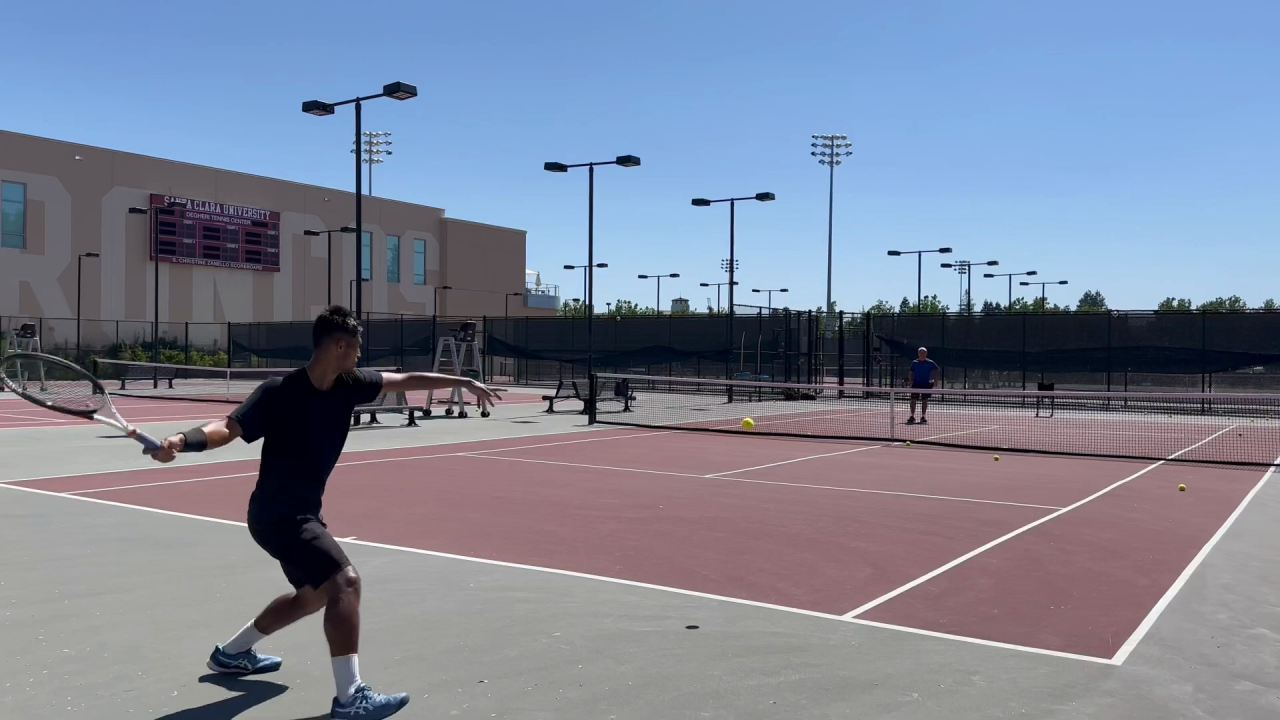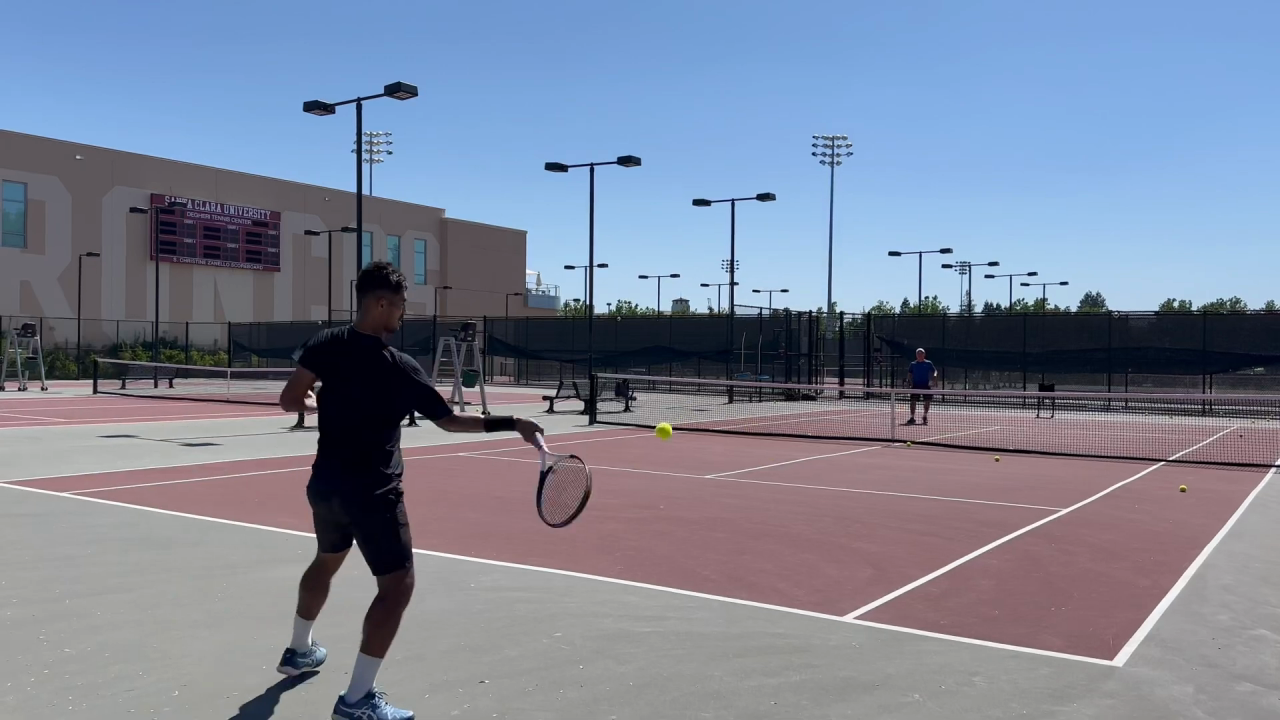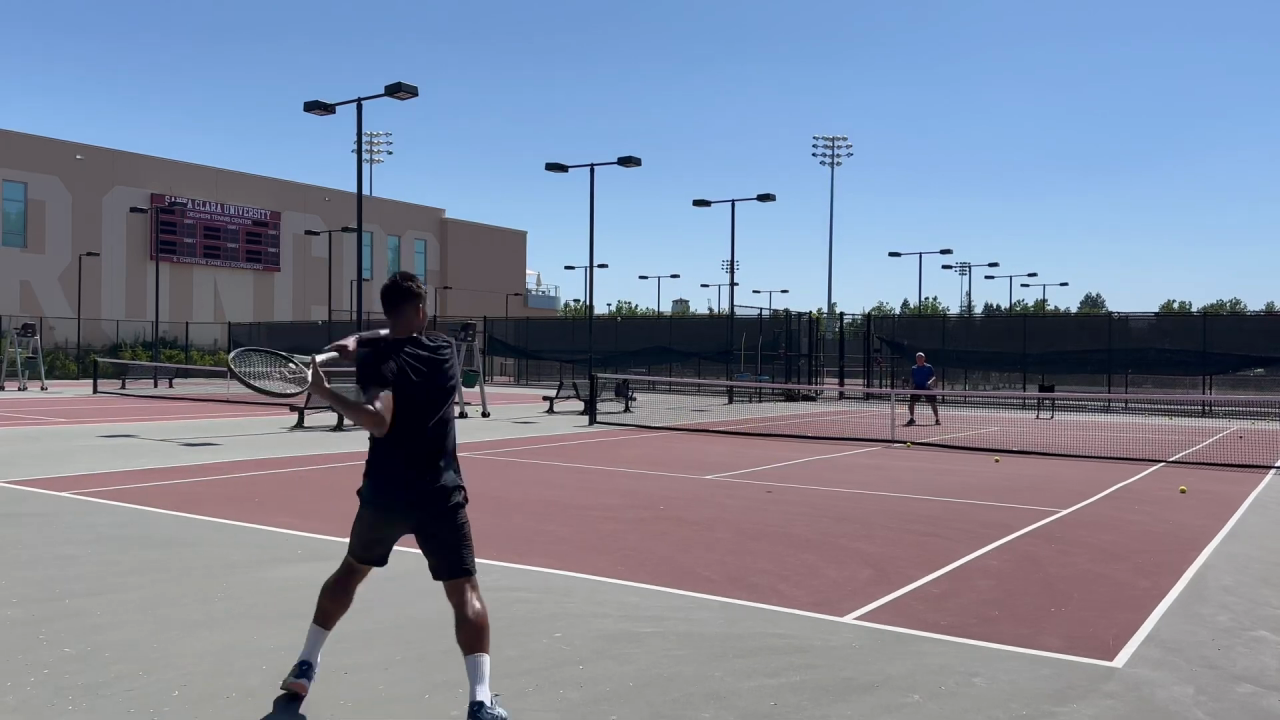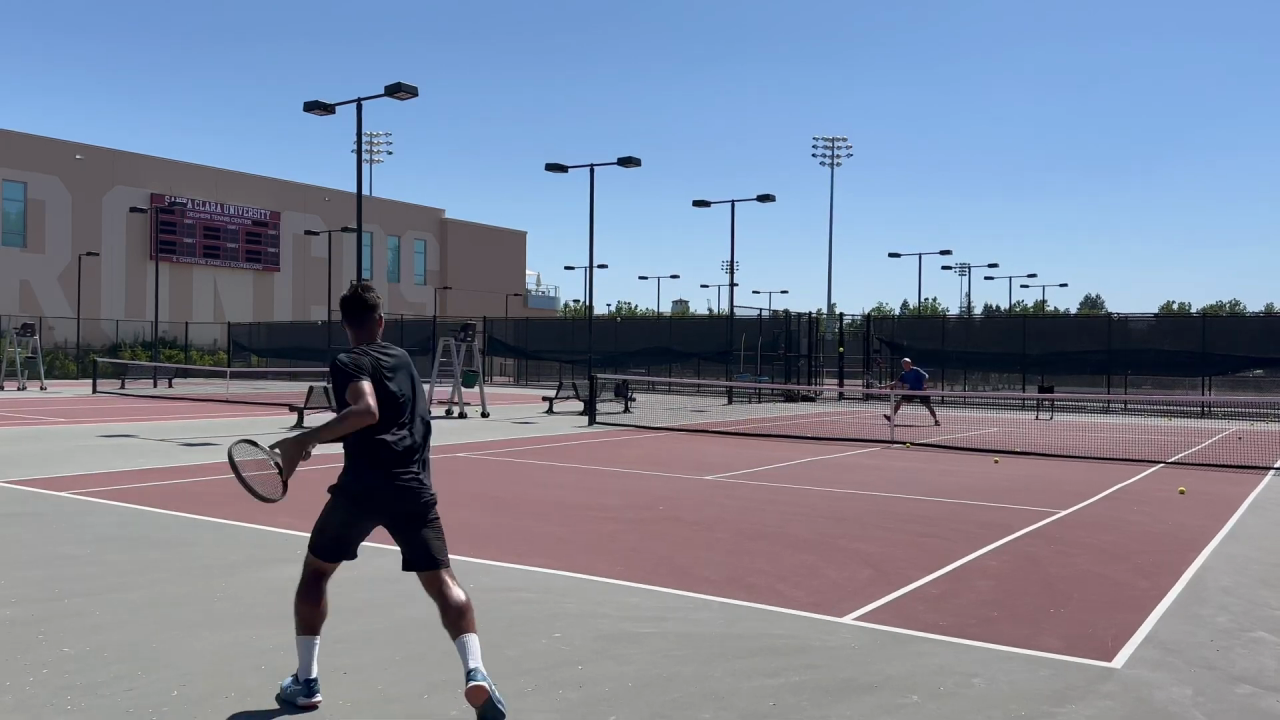
dt=0.3s
person 1, frame 1
left shoulder: (350, 384)
right shoulder: (278, 393)
left elbow: (406, 380)
right elbow: (226, 429)
left wrist: (465, 382)
right wrist: (181, 440)
left hip: (303, 512)
right hip: (276, 515)
left knee: (313, 596)
right knee: (344, 582)
left ankle: (232, 653)
person 1, frame 2
left shoulder: (325, 345)
right shoulder: (400, 369)
left elbow: (288, 399)
right elbow: (450, 421)
left wrist: (308, 403)
right wrist: (514, 423)
left hip: (325, 485)
right hip: (371, 491)
left knee: (327, 562)
right knee: (397, 585)
left ankle: (298, 650)
person 1, frame 3
left shoulder: (377, 359)
right shoulder: (443, 350)
left elbow: (378, 422)
left wrist: (327, 394)
right wrist: (356, 342)
left hip: (384, 495)
right hip: (440, 497)
left knee: (351, 571)
right knee: (464, 594)
left ankle: (305, 666)
person 1, frame 4
left shoulder: (349, 362)
right shoulder: (402, 359)
left elbow: (367, 411)
left wrist: (304, 441)
right wrist: (322, 439)
left hip: (362, 487)
right hip: (414, 489)
left knee: (315, 571)
right knee: (442, 582)
left ankle: (307, 680)
right ankle: (476, 676)
